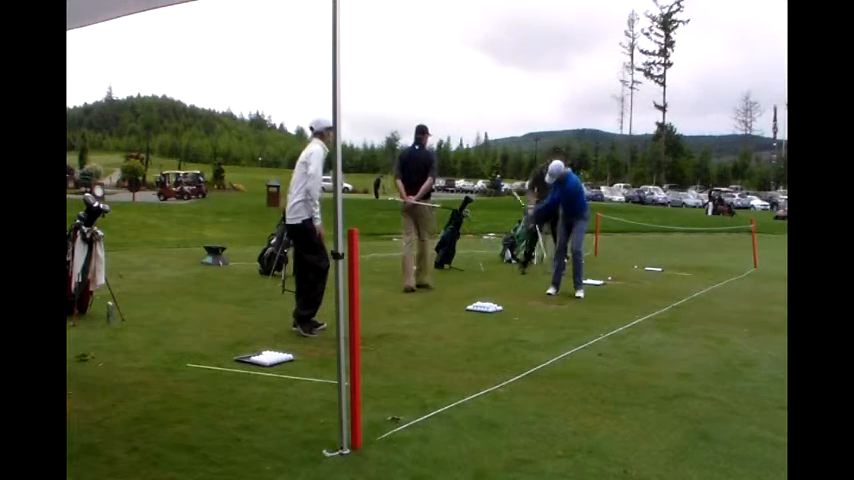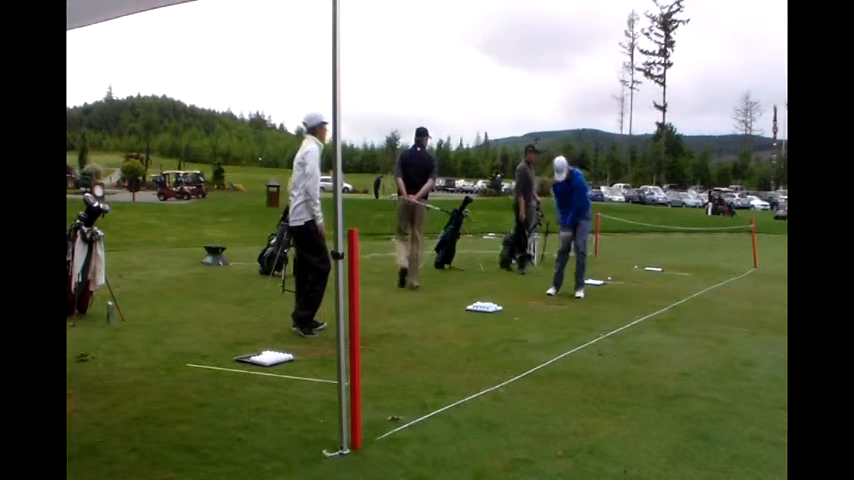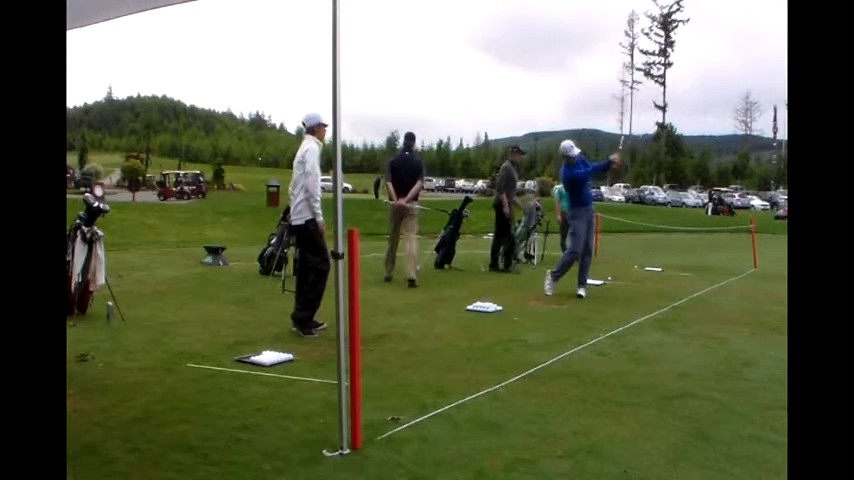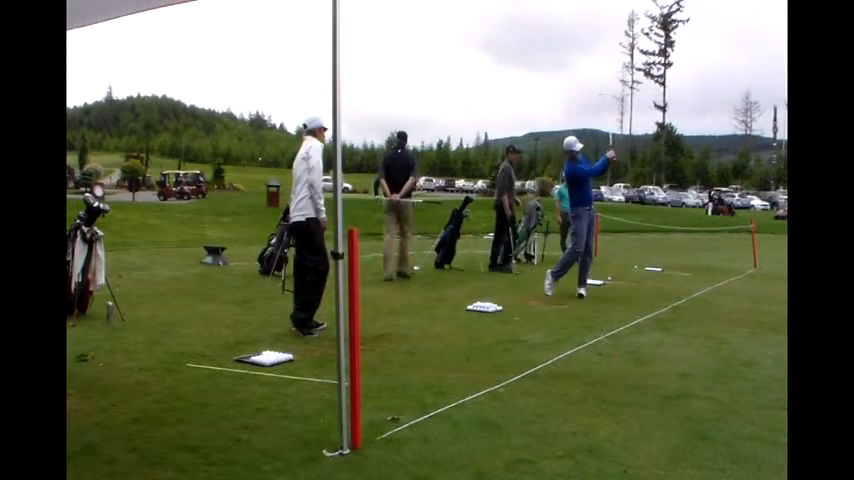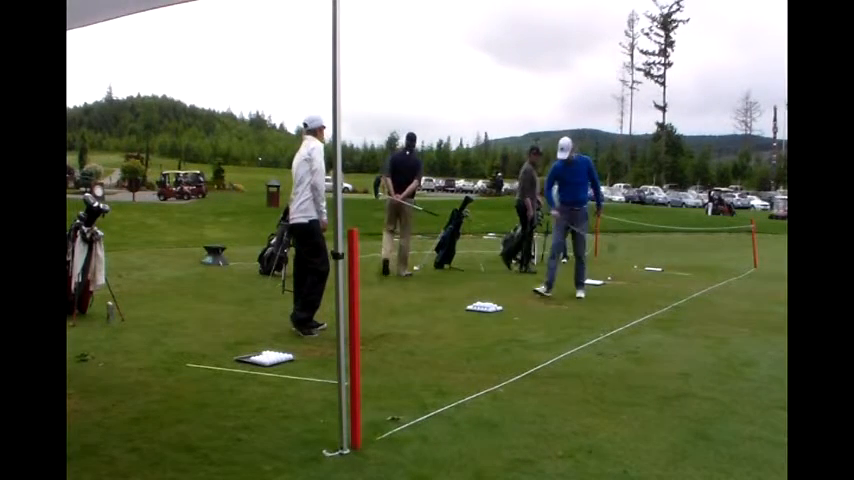
dt=0.5s
person 1, frame 1
left shoulder: (310, 150)
right shoulder: (317, 150)
right elbow: (312, 187)
right wrist: (317, 220)
left hip: (295, 217)
right hip: (303, 217)
left knee: (305, 266)
right knee: (319, 264)
left ankle: (303, 317)
right ankle: (303, 316)
person 1, frame 2
left shoulder: (305, 149)
right shoulder: (312, 149)
right elbow: (311, 187)
right wrist: (319, 219)
left hip: (297, 217)
right hip: (306, 218)
left knee: (305, 267)
right knee: (320, 266)
left ankle: (303, 317)
right ankle: (303, 318)
person 1, frame 3
left shoulder: (305, 148)
right shoulder: (312, 148)
right elbow: (311, 185)
right wrist: (319, 216)
left hip: (299, 217)
right hip: (307, 217)
left knee: (307, 267)
right knee: (319, 266)
left ankle: (303, 317)
right ankle: (302, 318)
person 1, frame 4
left shoulder: (303, 150)
right shoulder: (314, 146)
right elbow: (314, 181)
right wrist: (322, 214)
left hip: (298, 216)
right hip: (308, 216)
left knee: (304, 267)
right knee: (318, 266)
left ankle: (302, 317)
right ankle: (302, 318)
person 1, frame 5
left shoulder: (301, 151)
right shoulder: (316, 147)
left elbow: (303, 184)
right elbow: (317, 183)
right wrist: (323, 215)
left hip: (297, 217)
right hip: (309, 217)
left knee: (304, 268)
right knee: (319, 267)
left ankle: (302, 318)
right ankle: (302, 318)
person 2, frame 1
left shoulder: (404, 154)
right shoulder: (429, 155)
left elbow: (397, 178)
right elbow: (430, 180)
left wrist: (405, 197)
right wrist: (417, 197)
left hip: (407, 203)
right hip: (423, 202)
left knee: (408, 241)
right knee: (424, 240)
left ankle: (408, 283)
right ankle: (423, 279)
person 2, frame 2
left shoulder: (404, 155)
right shoulder: (430, 158)
left elbow: (398, 177)
right elbow: (431, 182)
left wrist: (406, 195)
right wrist: (417, 197)
left hip: (403, 200)
right hip: (420, 202)
left knee: (401, 236)
right knee: (417, 239)
left ankle: (403, 265)
right ankle: (414, 280)
person 2, frame 3
left shoulder: (393, 160)
right shoulder: (418, 161)
left elbow: (388, 181)
right elbow: (419, 184)
left wrist: (395, 199)
right wrist: (406, 199)
left hip: (394, 203)
right hip: (411, 203)
left knee: (393, 238)
right knee: (411, 239)
left ankle: (389, 272)
right ankle: (411, 276)
person 2, frame 4
left shoulder: (387, 157)
right shoulder: (410, 158)
left elbow: (382, 179)
right elbow: (412, 179)
left wrist: (389, 195)
right wrist: (400, 195)
left hip: (389, 200)
right hip: (405, 200)
left knee: (389, 235)
right knee: (405, 235)
left ankle: (389, 272)
right ankle: (402, 269)
person 2, frame 5
left shoulder: (394, 157)
right shoulder: (417, 161)
left elbow: (386, 177)
right elbow: (416, 182)
left wrist: (393, 194)
right wrist: (403, 196)
left hip: (392, 199)
right hip: (407, 200)
left knee: (388, 229)
right knee: (405, 235)
left ankle: (385, 257)
right ankle: (402, 269)
person 3, frame 1
left shoulder: (571, 185)
right shoulder: (558, 177)
left elbow: (553, 202)
right elbow: (552, 197)
left wrist: (536, 211)
right wrist: (538, 211)
left hip: (579, 216)
right hip: (565, 215)
left knee: (575, 249)
right knee: (560, 248)
left ankle: (579, 287)
right ankle: (555, 285)
person 3, frame 2
left shoulder: (578, 178)
right shoulder: (557, 182)
left elbow: (576, 205)
right elbow: (560, 206)
left wrist: (569, 228)
right wrist: (564, 227)
left hip: (582, 216)
right hip: (567, 216)
left knee: (580, 250)
right knee: (563, 249)
left ankle: (580, 287)
right ankle: (556, 285)
person 3, frame 3
left shoulder: (580, 158)
right shoulder: (568, 173)
left elbow: (592, 168)
right elbow: (590, 172)
left wrist: (609, 163)
right wrist: (609, 161)
left hip: (589, 209)
right hip: (577, 212)
left knee: (588, 250)
right knee: (575, 249)
left ankle: (581, 285)
right ankle: (553, 276)
person 3, frame 4
left shoulder: (581, 158)
right shoulder: (570, 168)
left elbow: (594, 171)
right elbow: (592, 171)
left wrist: (608, 160)
right wrist: (606, 158)
left hip: (589, 209)
right hip: (578, 211)
left knee: (588, 250)
right knee: (577, 248)
left ankle: (582, 285)
right ankle: (553, 275)
person 3, frame 5
left shoulder: (585, 162)
right shoulder: (557, 167)
left elbow: (595, 183)
right elbow: (547, 189)
left wrist: (599, 204)
right wrist: (553, 208)
left hip: (581, 211)
right hip: (563, 211)
left knee: (580, 252)
right knee: (556, 248)
left ankle: (580, 287)
right ankle: (547, 286)
person 4, frame 1
right shoulder: (541, 169)
right elbow: (530, 187)
right wrist: (531, 202)
left knee: (558, 238)
right knee: (533, 235)
right ankle: (524, 263)
person 4, frame 2
left shoulder: (529, 168)
right shoulder: (522, 168)
right elbow: (519, 190)
left wrist: (535, 197)
right wrist: (522, 210)
left hip: (528, 206)
right hip: (522, 207)
left knee: (520, 235)
right knee: (523, 236)
right ankle: (521, 265)
person 4, frame 3
left shoulder: (512, 167)
right shoulder: (506, 167)
right elbow: (500, 188)
left wrist: (515, 200)
right wrist: (505, 205)
left hip: (505, 205)
right hip: (502, 205)
left knee: (500, 235)
right knee: (507, 235)
left ankle: (494, 264)
right ankle: (508, 265)
person 4, frame 4
left shoulder: (509, 167)
right shoulder: (506, 168)
right elbow: (502, 190)
left wrist: (514, 198)
right wrist: (507, 207)
left hip: (507, 205)
right hip: (503, 206)
left knee: (509, 235)
right knee: (502, 235)
left ankle: (503, 263)
right ankle: (498, 264)
person 4, frame 5
left shoulder: (531, 169)
right shoulder: (528, 170)
right elbow: (524, 192)
right wrist: (529, 208)
left hip: (528, 206)
right hip: (525, 206)
left knee: (527, 234)
right knee: (527, 234)
